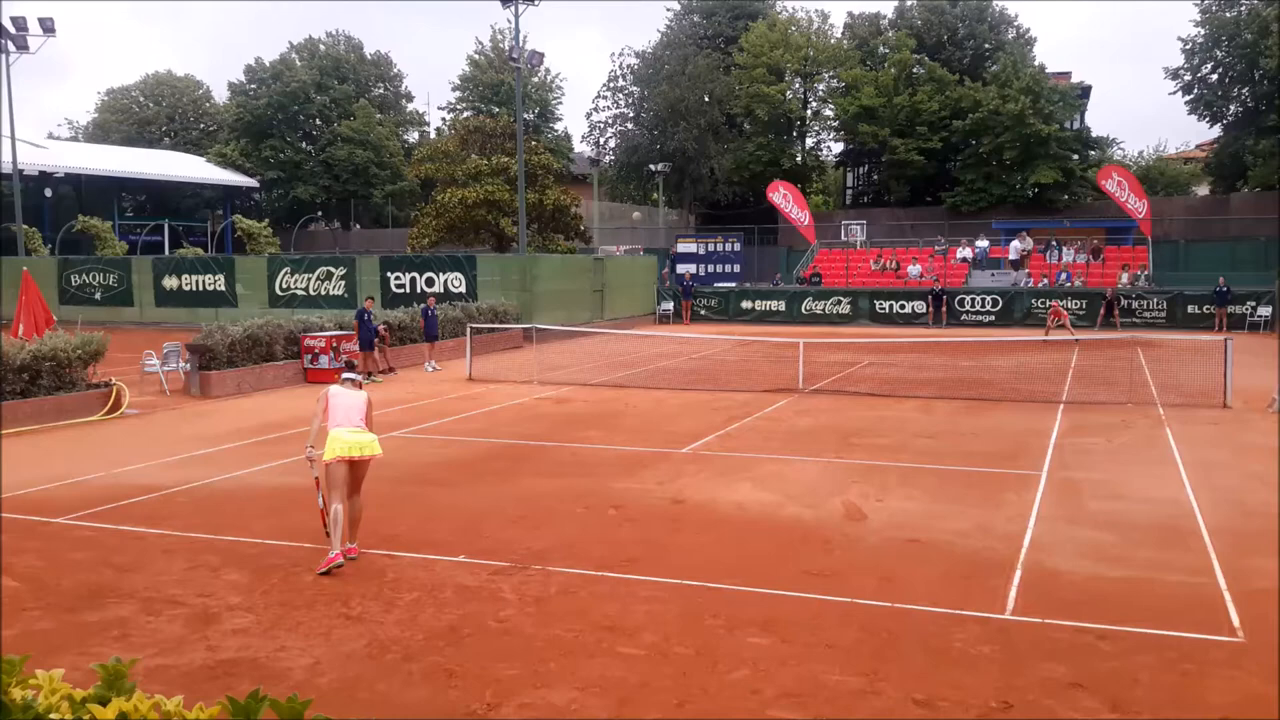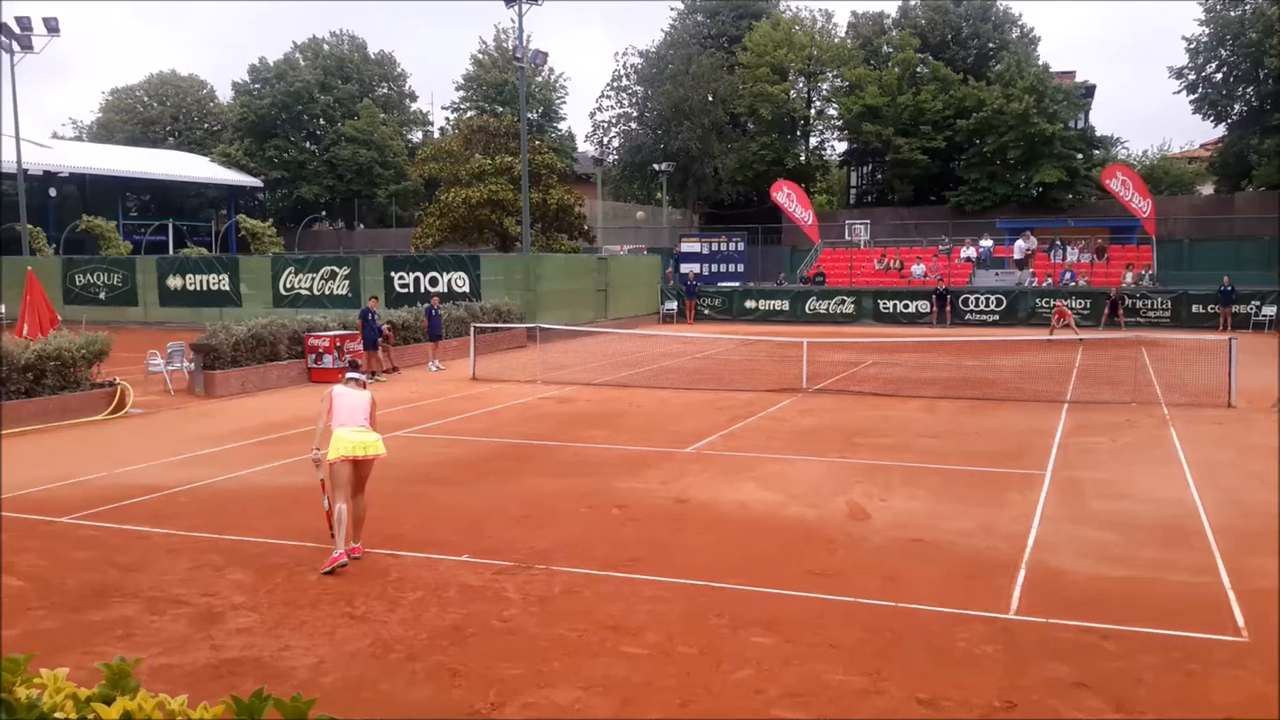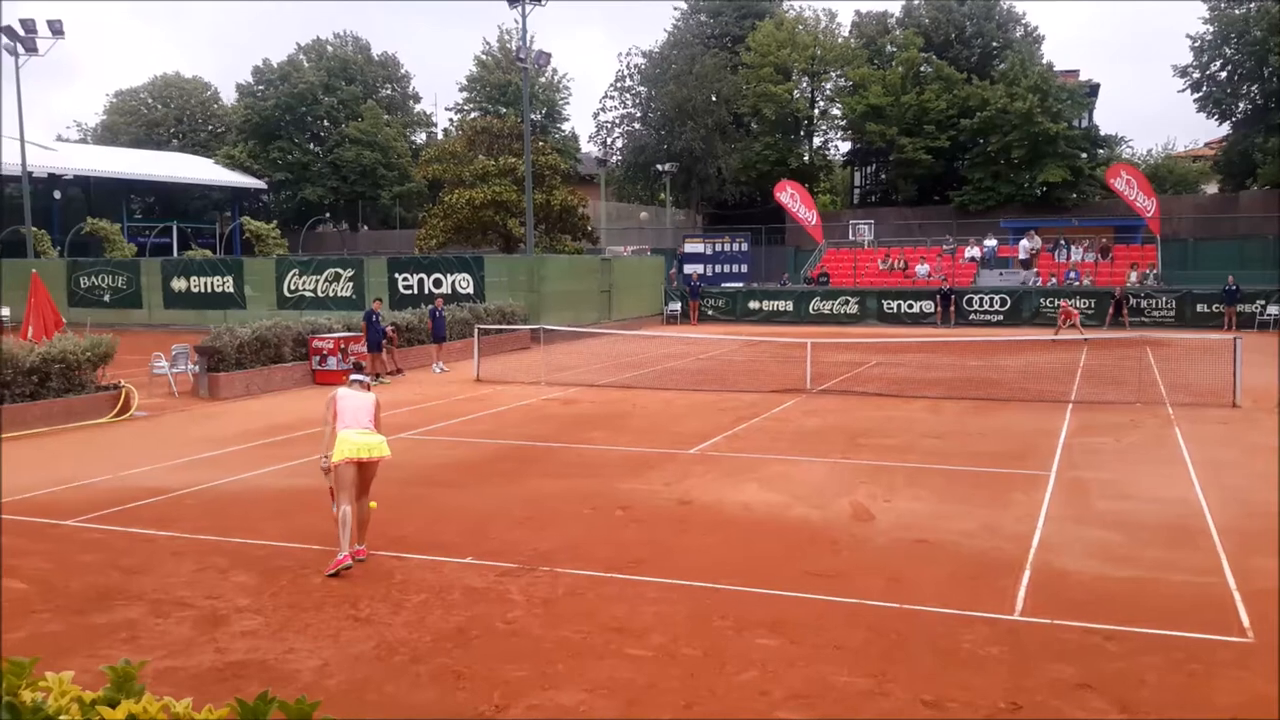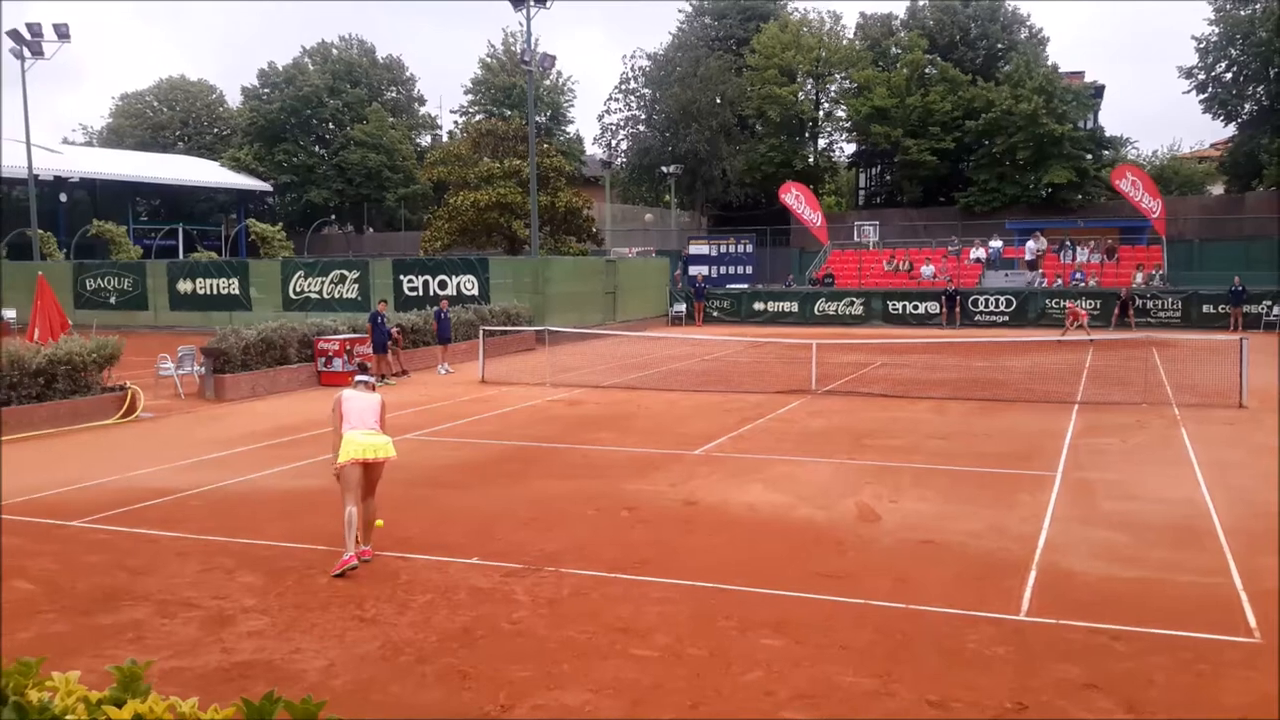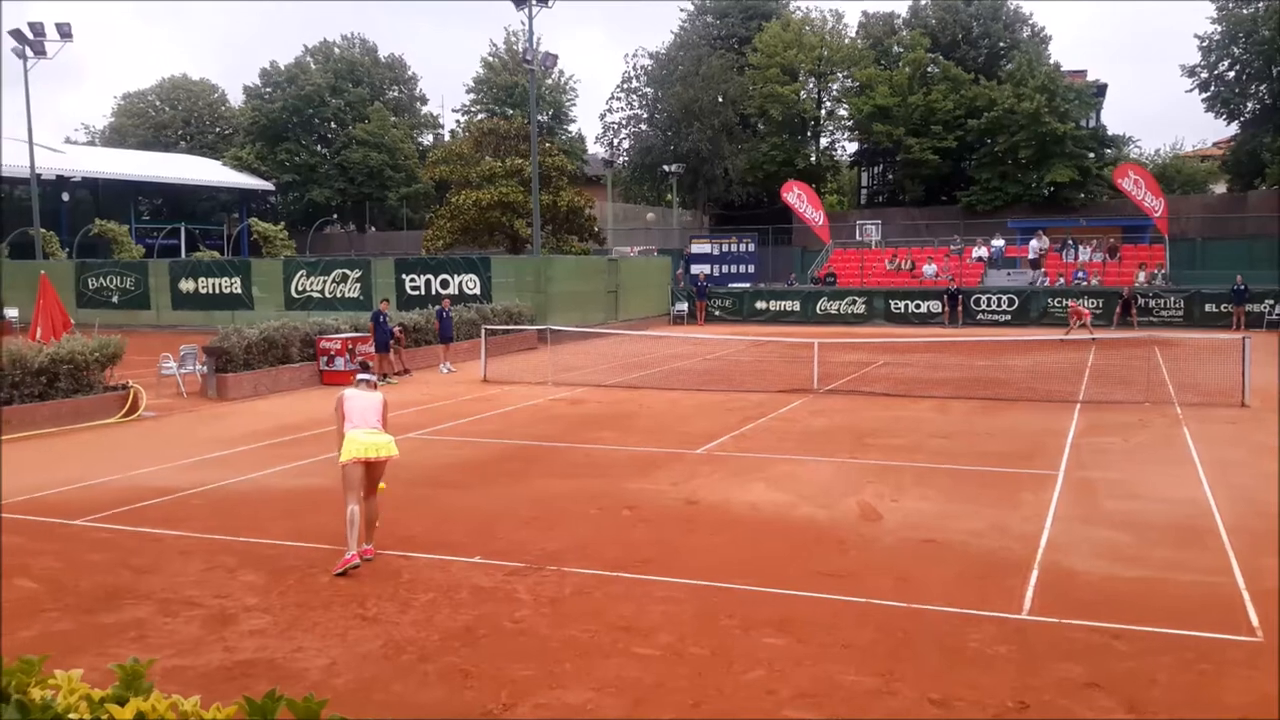
dt=0.1s
person 1, frame 1
left shoulder: (329, 391)
right shoulder: (365, 396)
left elbow: (317, 418)
left wrist: (310, 446)
left hip: (339, 440)
right hip: (364, 441)
left knee: (336, 499)
right knee: (354, 495)
left ankle: (336, 552)
right ankle: (352, 546)
person 1, frame 2
left shoulder: (332, 391)
right shoulder: (369, 396)
left elbow: (322, 419)
left wrist: (316, 448)
left hip: (343, 440)
right hip: (368, 440)
left knee: (339, 498)
right knee: (358, 494)
left ankle: (339, 551)
right ankle: (356, 545)
person 1, frame 3
left shoulder: (336, 394)
right shoulder: (373, 398)
left elbow: (328, 425)
left wrist: (325, 456)
left hip: (347, 442)
right hip: (373, 442)
left knee: (344, 500)
right knee: (362, 497)
left ankle: (344, 554)
right ankle: (360, 548)
person 1, frame 4
left shoulder: (342, 396)
right shoulder: (378, 399)
left elbow: (337, 429)
left wrist: (335, 461)
left hip: (353, 443)
right hip: (379, 443)
left knee: (350, 501)
right knee: (368, 497)
left ankle: (350, 554)
right ankle: (366, 548)
person 1, frame 5
left shoulder: (344, 395)
right shoulder: (380, 397)
left elbow: (340, 429)
left wrist: (342, 459)
left hip: (355, 442)
right hip: (381, 442)
left knee: (352, 500)
right knee: (370, 496)
left ankle: (352, 553)
right ankle: (368, 547)
